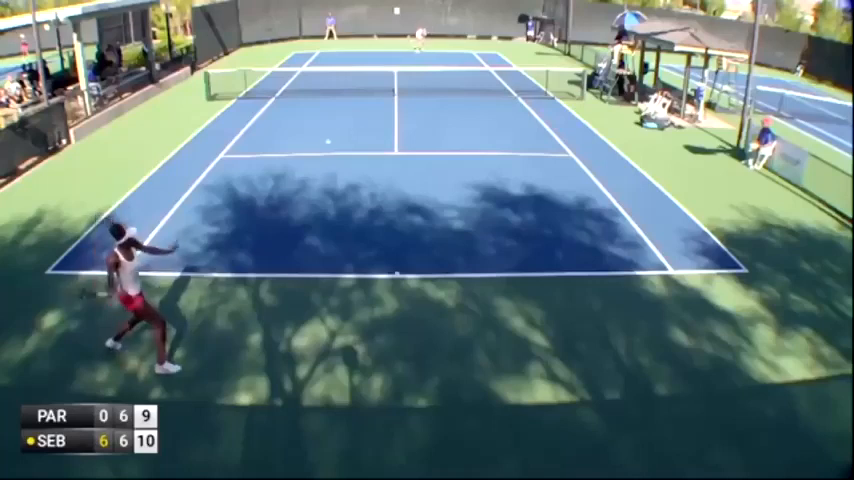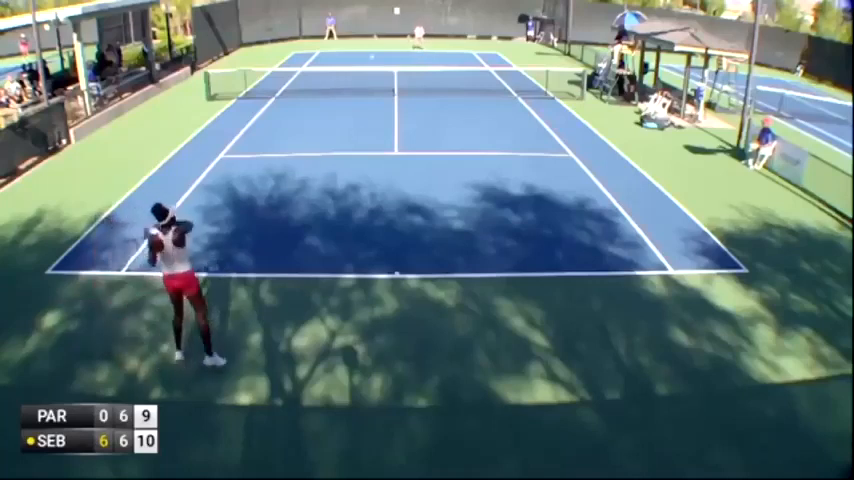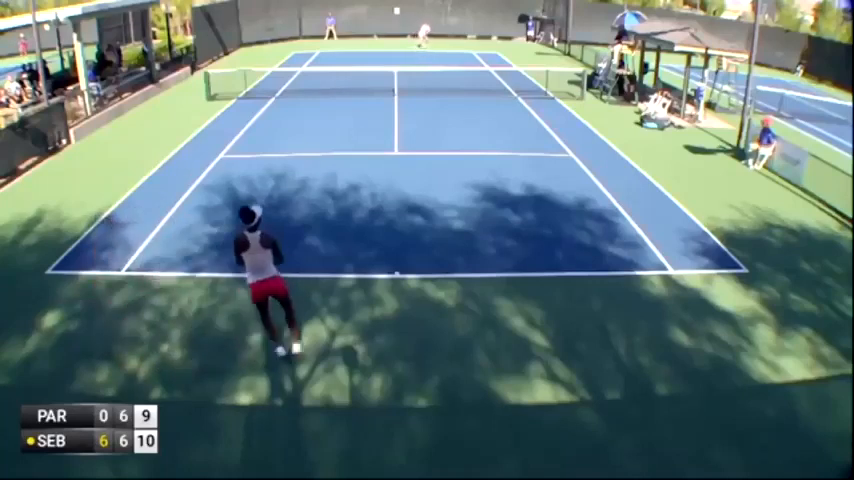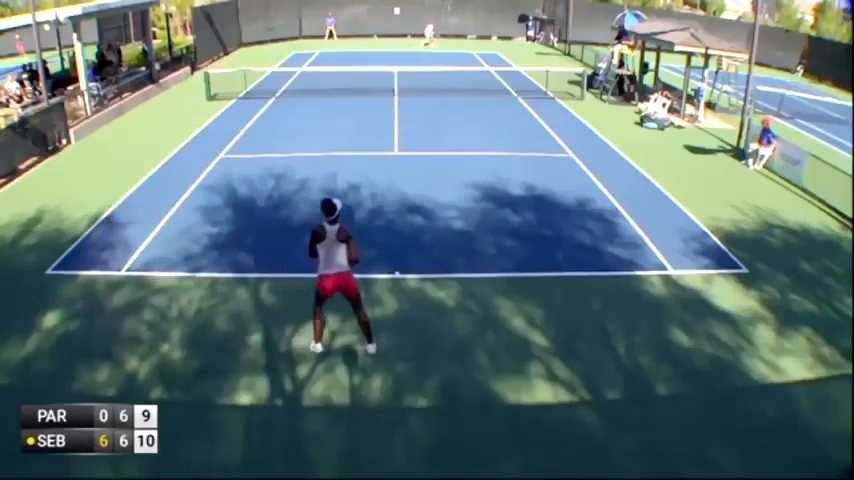
dt=0.5s
person 1, frame 1
left shoulder: (132, 246)
right shoulder: (113, 257)
left elbow: (148, 249)
right elbow: (110, 279)
left wrist: (168, 251)
right wrist: (113, 289)
left hip: (136, 293)
right hip: (131, 297)
left knee: (138, 317)
right knee: (160, 323)
left ankle: (114, 341)
right ankle: (161, 364)
person 1, frame 2
left shoulder: (154, 238)
right shoulder: (179, 232)
left elbow: (152, 263)
right elbow: (189, 225)
right wrist: (175, 222)
left hip: (169, 279)
right hip: (186, 278)
left knee: (178, 313)
right knee: (201, 314)
left ankle: (178, 351)
right ankle: (210, 356)
person 1, frame 3
left shoulder: (238, 240)
right shoulder: (266, 238)
left elbow: (240, 262)
right elbow: (280, 259)
left hip: (256, 285)
right hip: (274, 281)
left knee: (264, 316)
right knee: (289, 310)
left ankle: (279, 346)
right ankle: (295, 343)
person 1, frame 4
left shoulder: (316, 231)
right shoulder: (345, 233)
left elbow: (312, 254)
right elbow: (355, 259)
left hip: (325, 278)
right hip: (344, 276)
left knee: (318, 307)
right knee: (358, 309)
left ankle: (317, 343)
right ankle: (370, 343)
